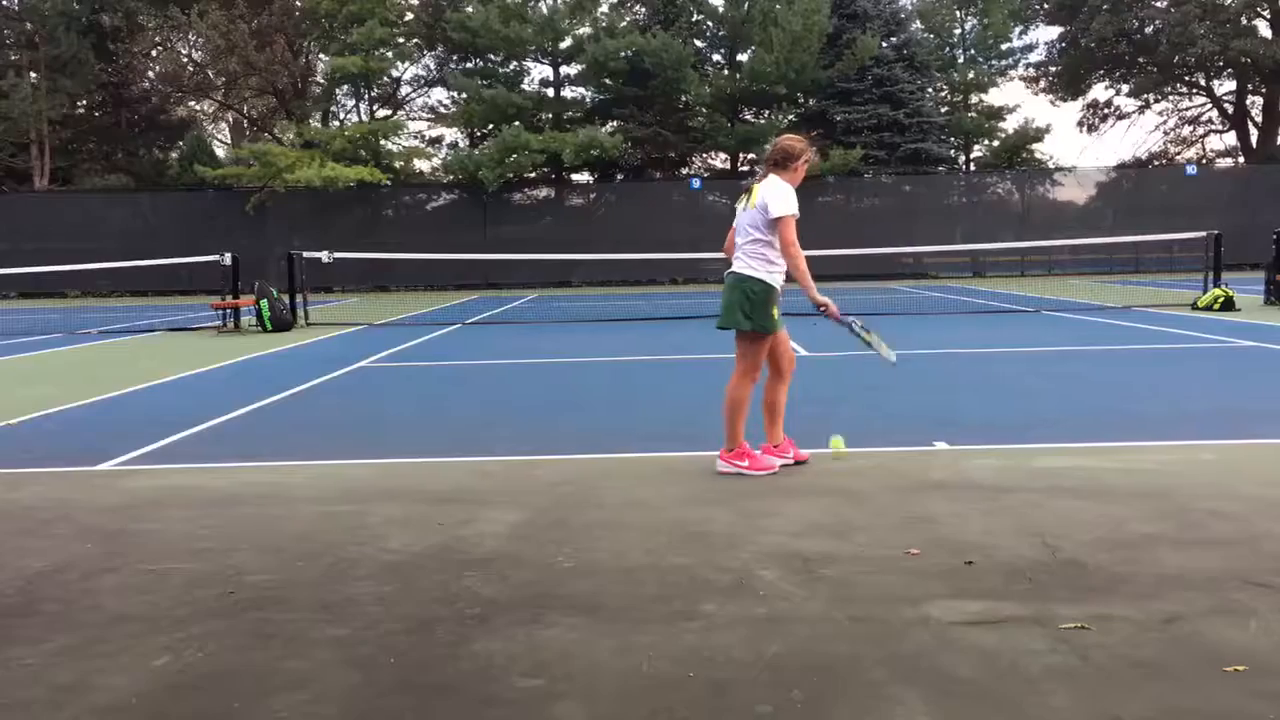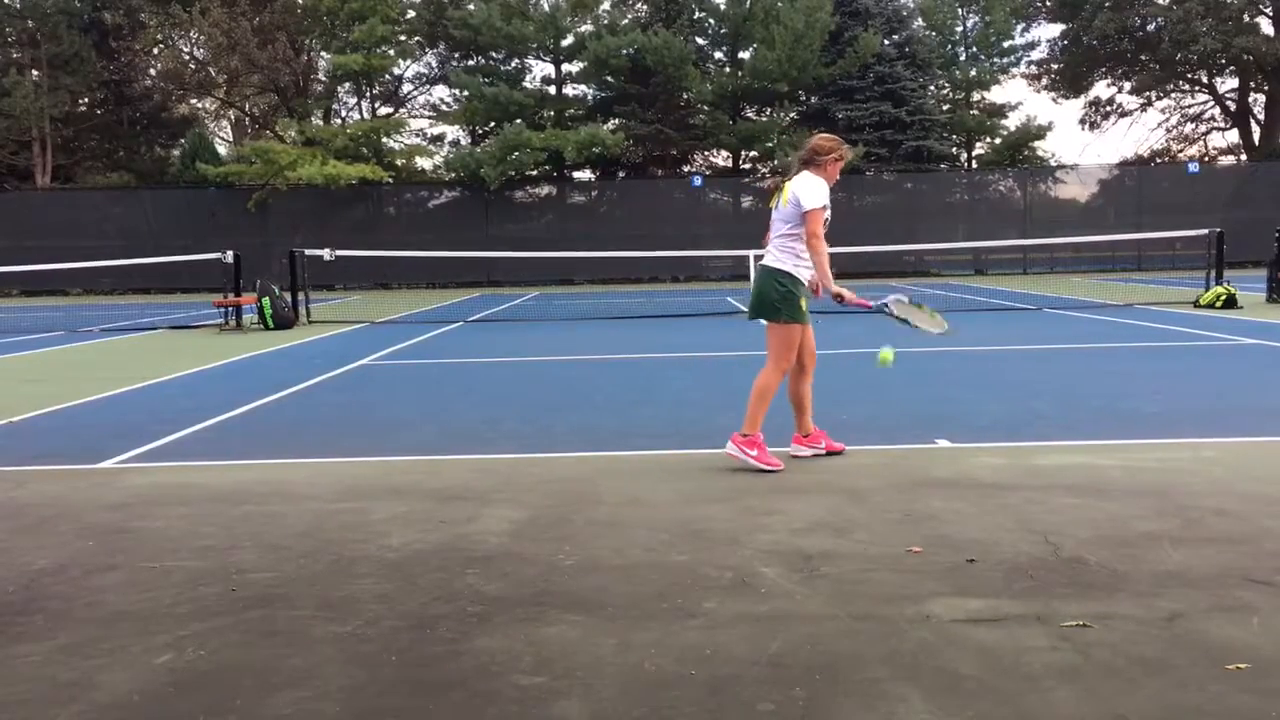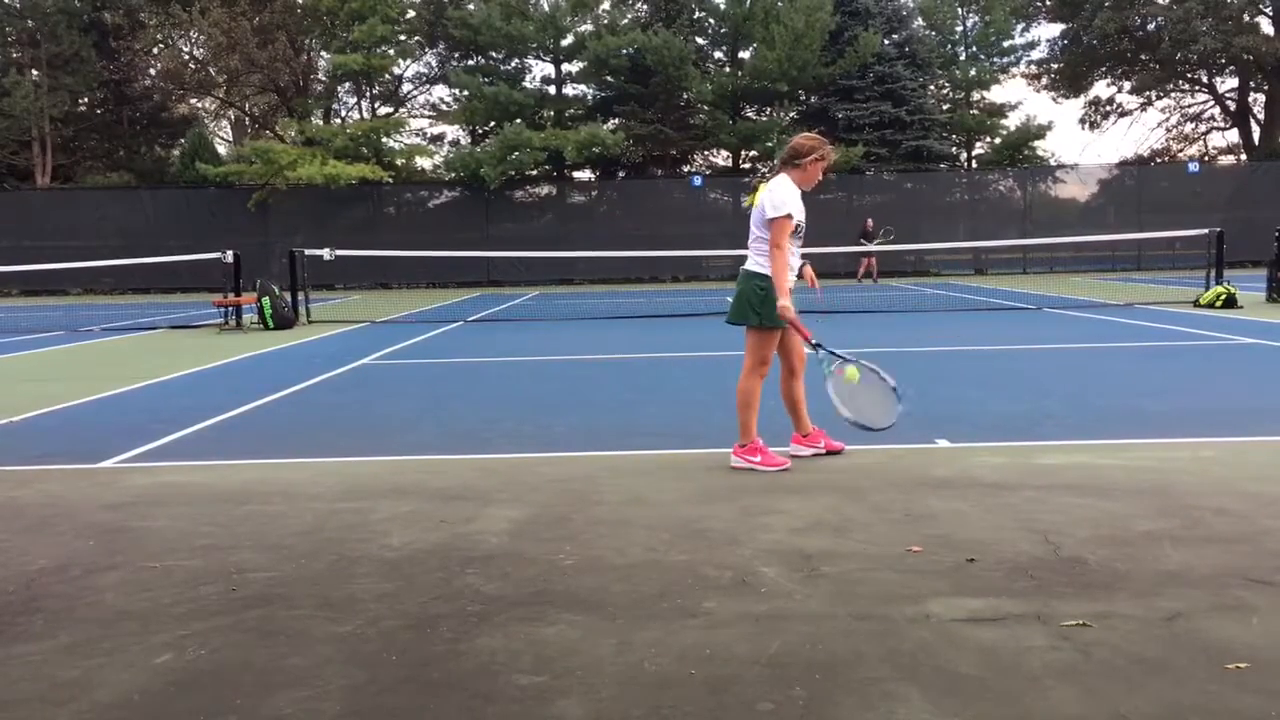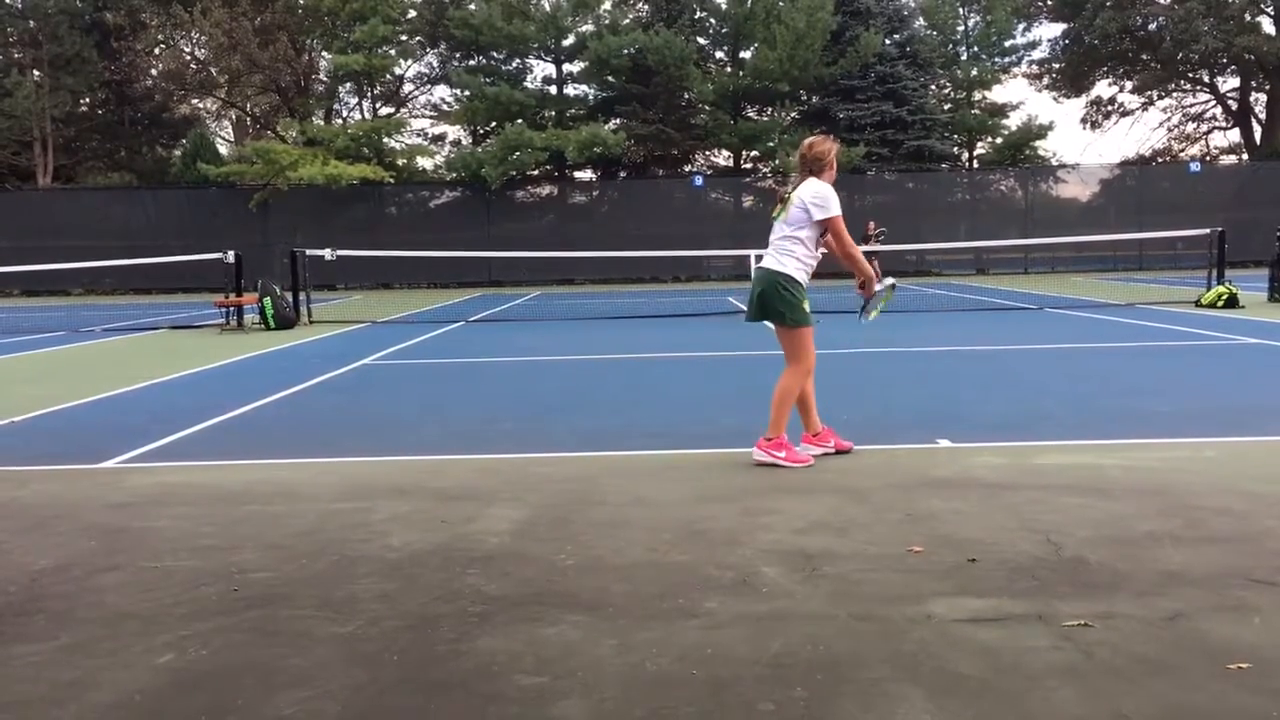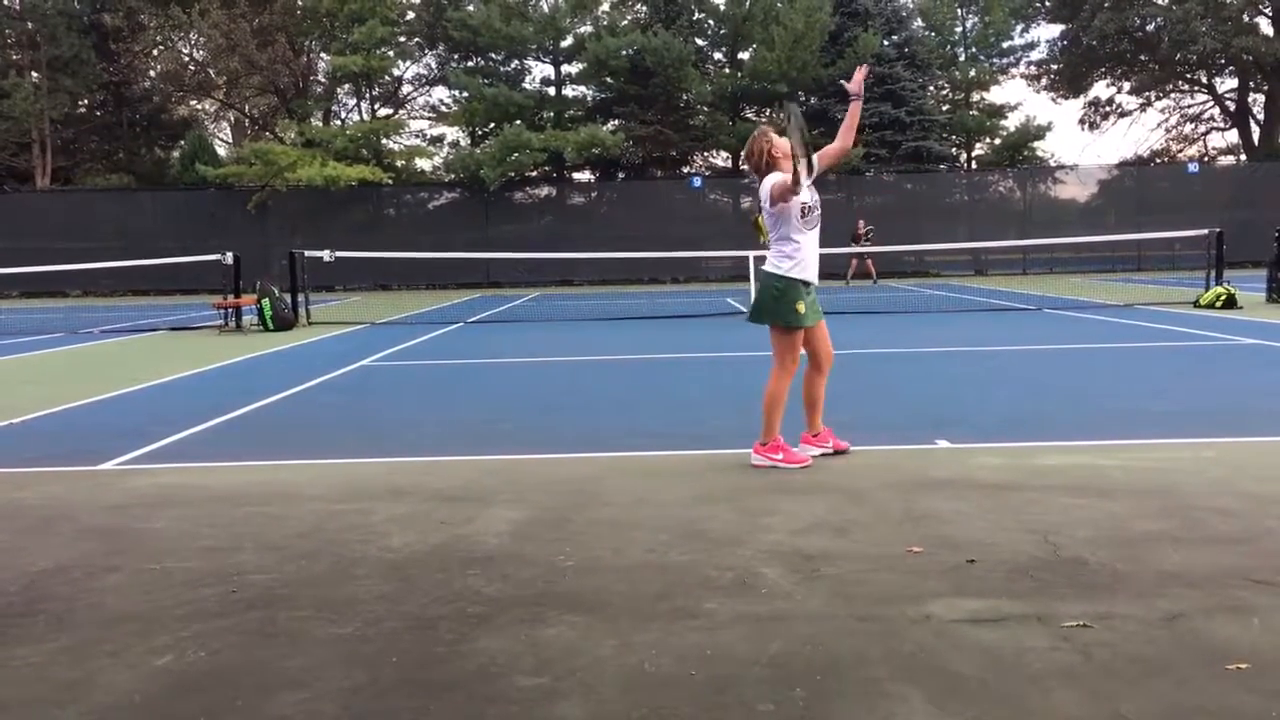
dt=1s
person 1, frame 1
left shoulder: (757, 191)
right shoulder: (781, 191)
left elbow: (730, 245)
right elbow: (789, 248)
right wrist: (815, 294)
left hip: (750, 285)
right hip: (755, 288)
left knee: (783, 366)
right knee: (747, 373)
left ankle: (775, 444)
right ankle: (732, 453)
person 1, frame 2
left shoulder: (794, 185)
right shoulder: (814, 185)
right elbow: (814, 239)
left wrist: (811, 277)
right wrist: (828, 284)
left hip: (783, 278)
right hip: (783, 281)
left knee: (805, 360)
right knee: (779, 365)
left ankle: (806, 436)
right ankle: (747, 438)
person 1, frame 3
left shoulder: (786, 189)
right shoulder: (783, 190)
right elbow: (777, 246)
left wrist: (802, 267)
right wrist: (781, 297)
left hip: (773, 287)
right hip: (764, 287)
left knee: (795, 359)
right knee: (758, 367)
left ankle: (805, 435)
right ankle: (746, 447)
person 1, frame 4
left shoulder: (801, 191)
right shoulder: (821, 191)
left elbow: (828, 241)
right elbow: (845, 244)
left wrist: (857, 269)
right wrist: (869, 276)
left hip: (774, 278)
right hip: (783, 281)
left knee: (803, 363)
right knee: (800, 365)
left ankle: (815, 435)
right ankle: (771, 442)
person 1, frame 5
left shoulder: (799, 172)
right shoulder: (774, 182)
left elbow: (843, 144)
right elbow: (782, 194)
left wrist: (856, 98)
right wrist: (793, 181)
left hip: (803, 284)
right hip: (784, 283)
left knee: (822, 359)
right knee: (786, 366)
left ankle: (815, 434)
right ankle: (767, 446)
